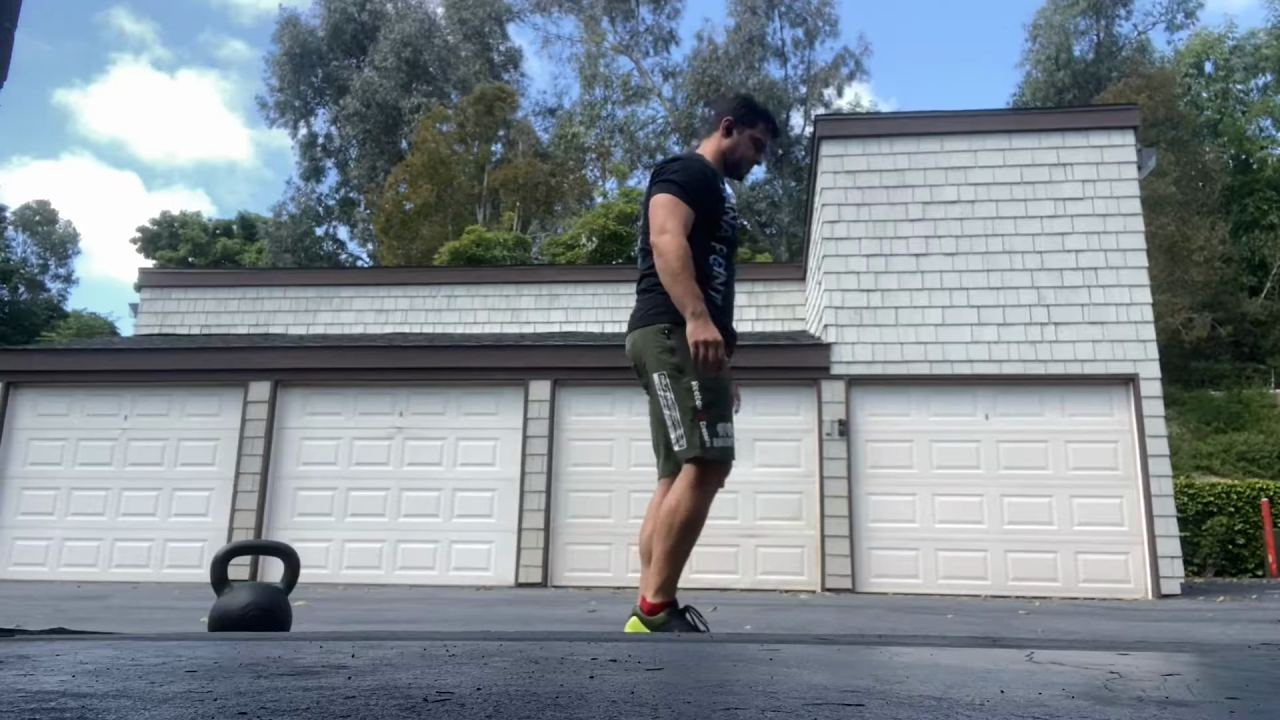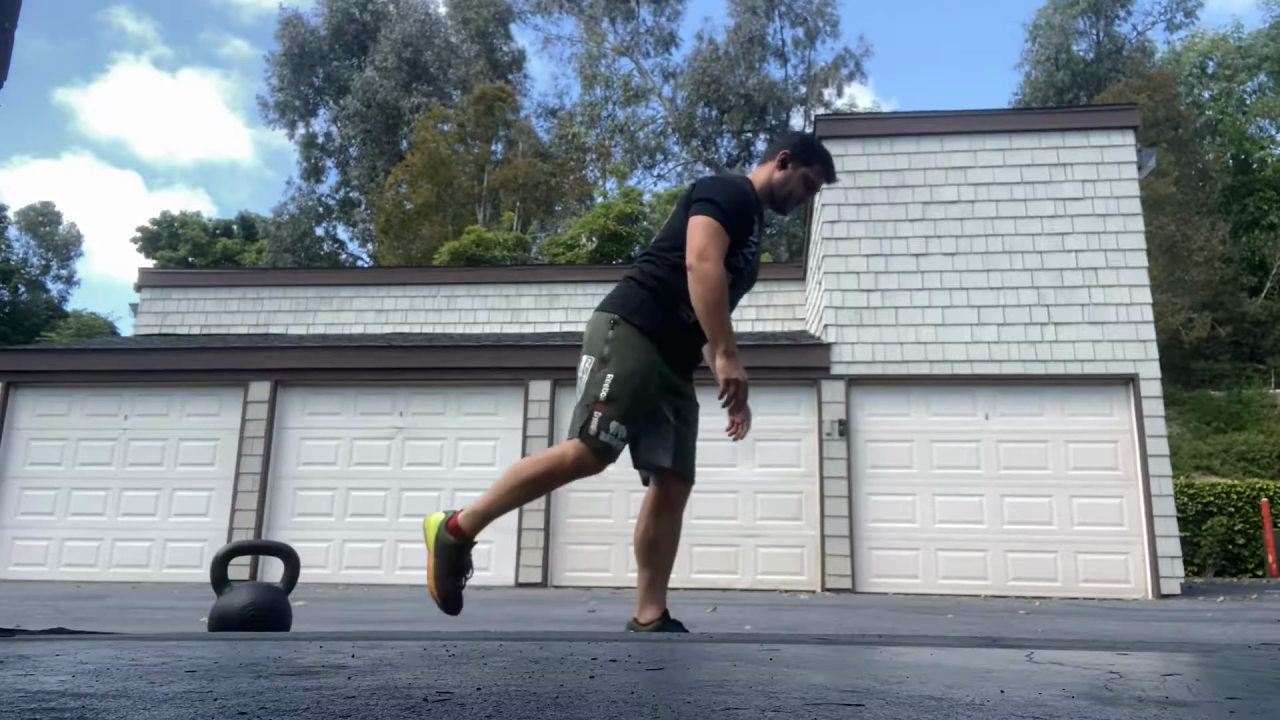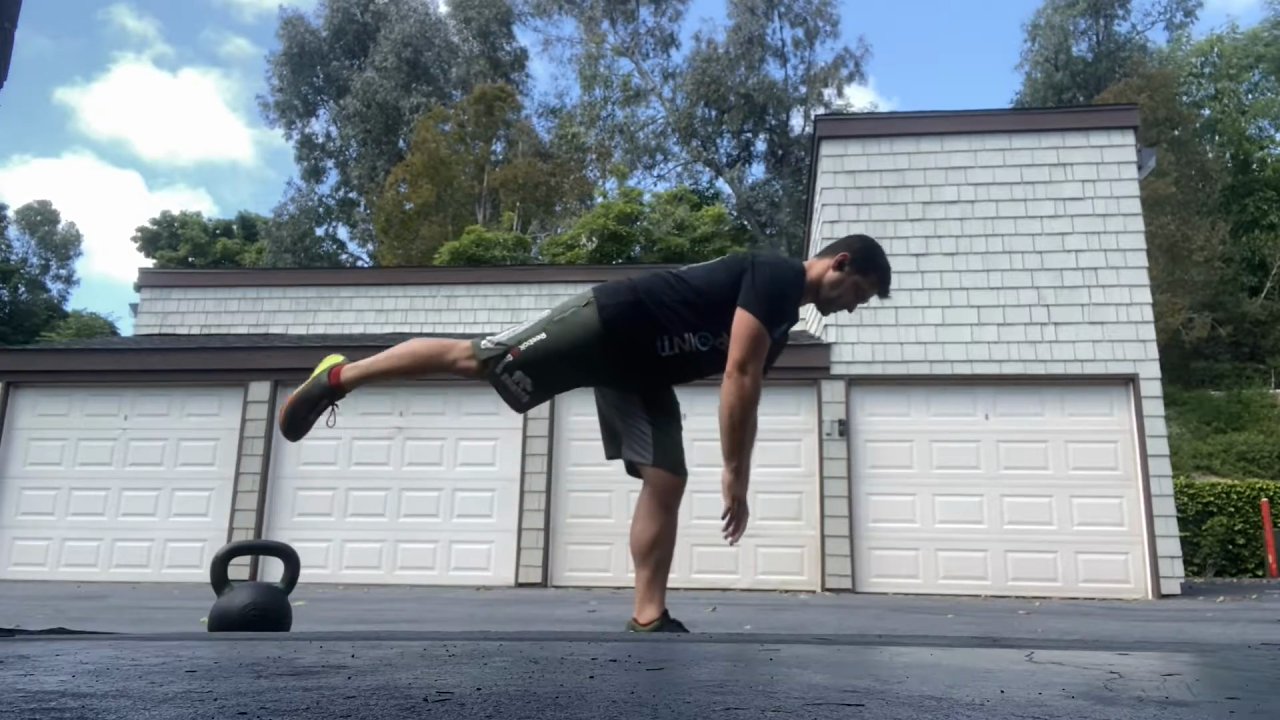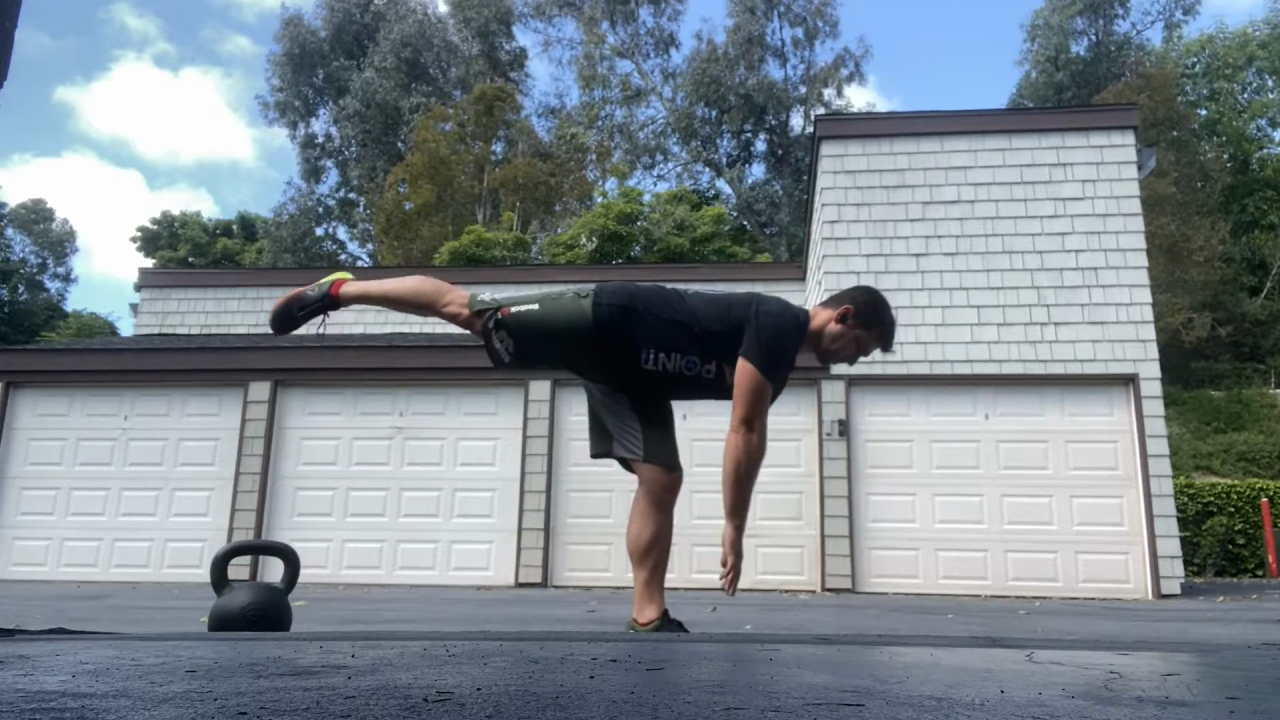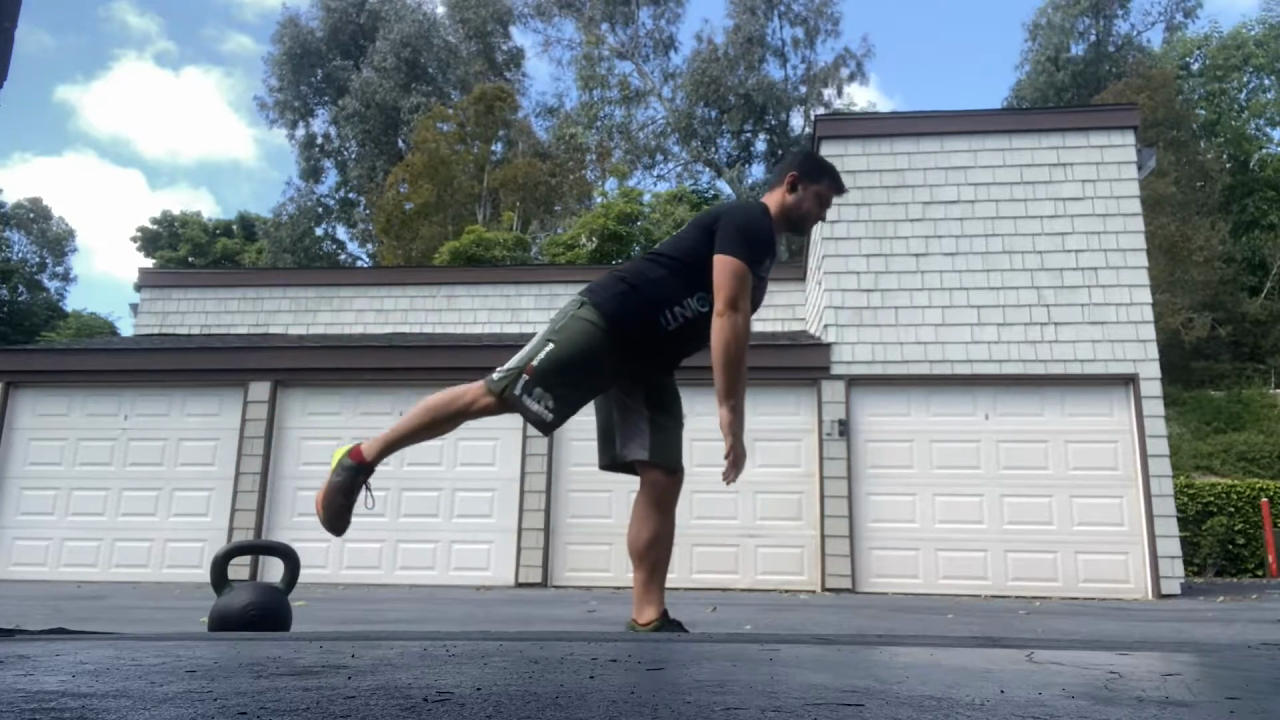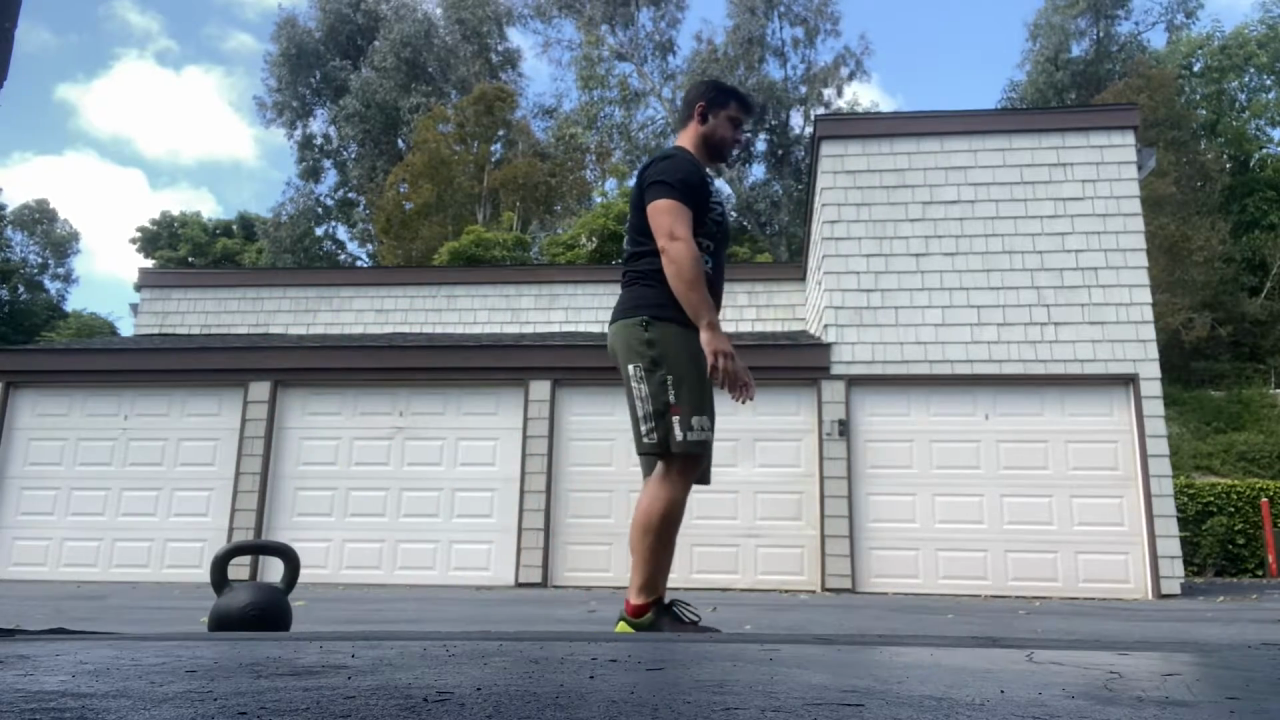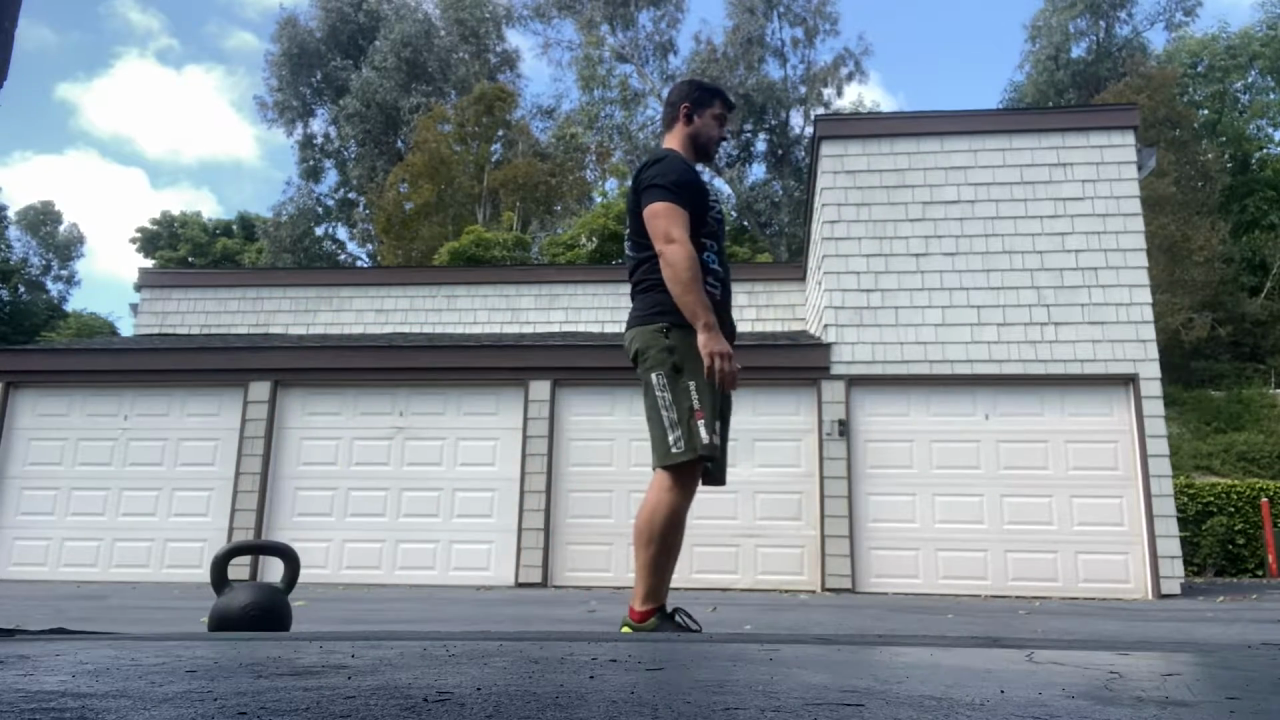
dt=0.7s
person 1, frame 1
left shoulder: (711, 190)
right shoulder: (686, 171)
right elbow: (666, 240)
left wrist: (716, 346)
right wrist: (698, 320)
left hip: (689, 343)
right hip: (673, 335)
left knee: (681, 476)
right knee: (706, 466)
left ankle: (652, 608)
right ankle: (656, 607)
person 1, frame 2
left shoulder: (751, 223)
right shoulder: (726, 192)
left elbow: (712, 309)
right elbow: (701, 264)
left wrist: (732, 388)
right wrist: (728, 359)
left hip: (673, 356)
right hip: (630, 329)
left knee: (673, 482)
right knee: (589, 452)
left ankle: (650, 616)
right ankle: (457, 530)
person 1, frame 3
left shoulder: (781, 320)
right shoulder: (775, 277)
left elbow: (746, 390)
right elbow: (737, 378)
left wrist: (737, 479)
right wrist: (733, 473)
left hip: (641, 369)
right hip: (605, 326)
left knee: (666, 481)
right knee: (471, 357)
left ankle: (648, 613)
right ankle: (338, 378)
person 1, frame 4
left shoulder: (778, 360)
right shoulder: (777, 324)
left elbow: (749, 436)
right elbow: (743, 434)
left wrist: (736, 526)
right wrist: (733, 527)
left hip: (629, 372)
right hip: (598, 325)
left knee: (661, 481)
right knee: (463, 308)
left ankle: (648, 615)
right ankle: (338, 289)
person 1, frame 5
left shoulder: (763, 245)
right shoulder: (748, 219)
left elbow: (728, 326)
right elbow: (726, 315)
left wrist: (730, 419)
right wrist: (731, 418)
left hip: (650, 357)
right hip: (605, 322)
left knee: (663, 479)
right knee: (494, 398)
left ankle: (649, 617)
right ankle: (362, 457)
person 1, frame 6
left shoulder: (700, 183)
right shoulder: (671, 168)
right elbow: (675, 247)
left wrist: (722, 352)
right wrist: (711, 331)
left hip: (679, 336)
right hip: (655, 326)
left knee: (674, 471)
right knee: (677, 464)
left ankle: (653, 608)
right ankle: (640, 608)
person 1, frame 7
left shoulder: (689, 182)
right shoulder: (666, 170)
right elbow: (672, 249)
left wrist: (713, 337)
right wrist: (709, 330)
left hip: (691, 343)
right hip: (673, 335)
left knee: (681, 474)
right knee: (680, 468)
left ankle: (655, 612)
right ankle: (643, 616)
